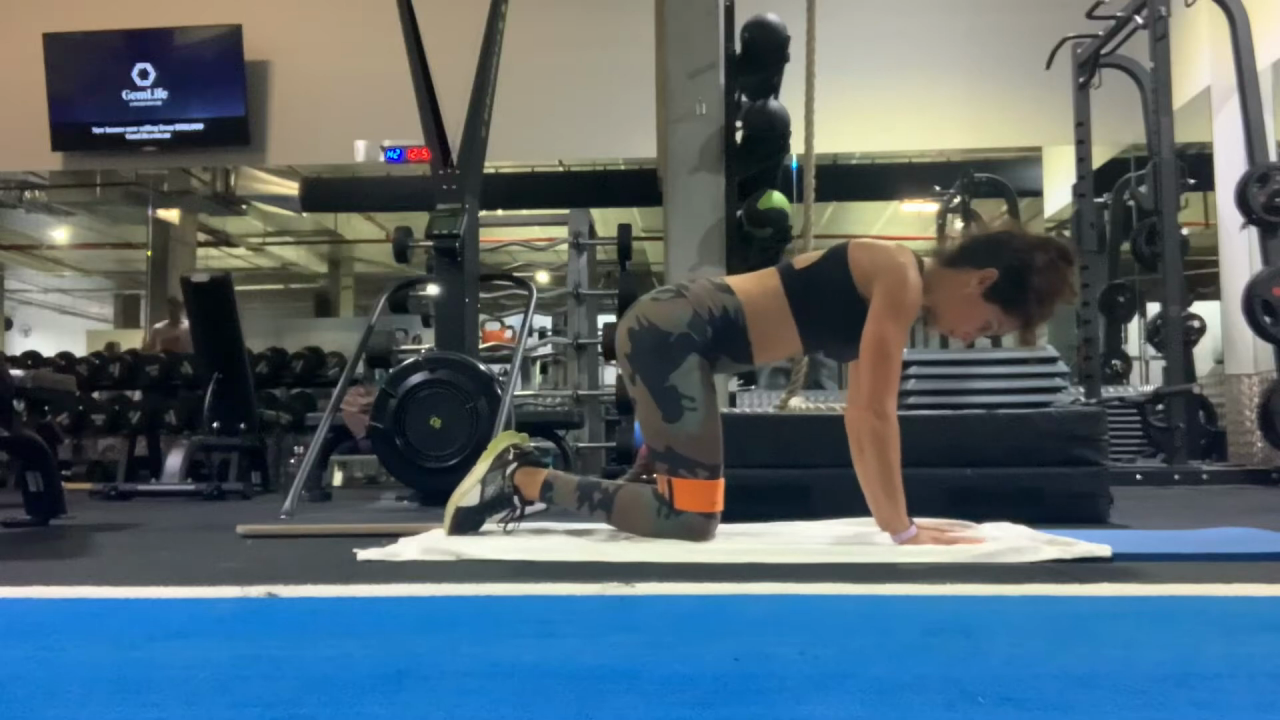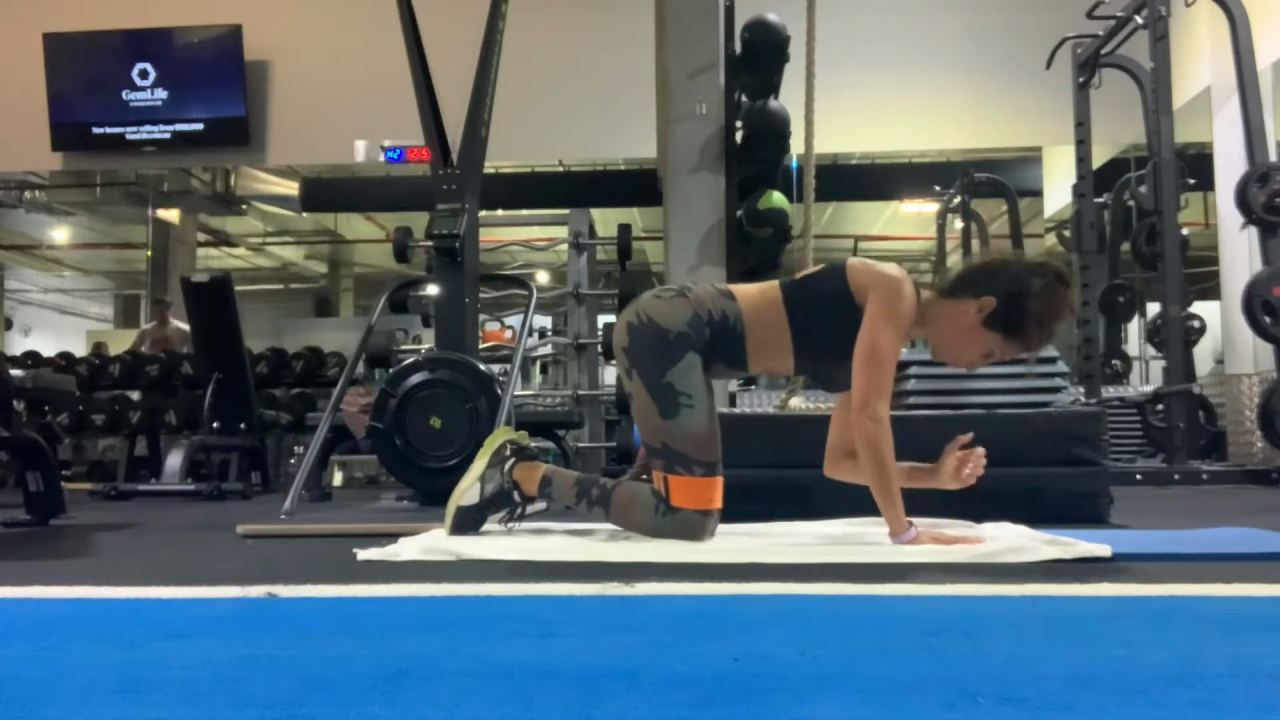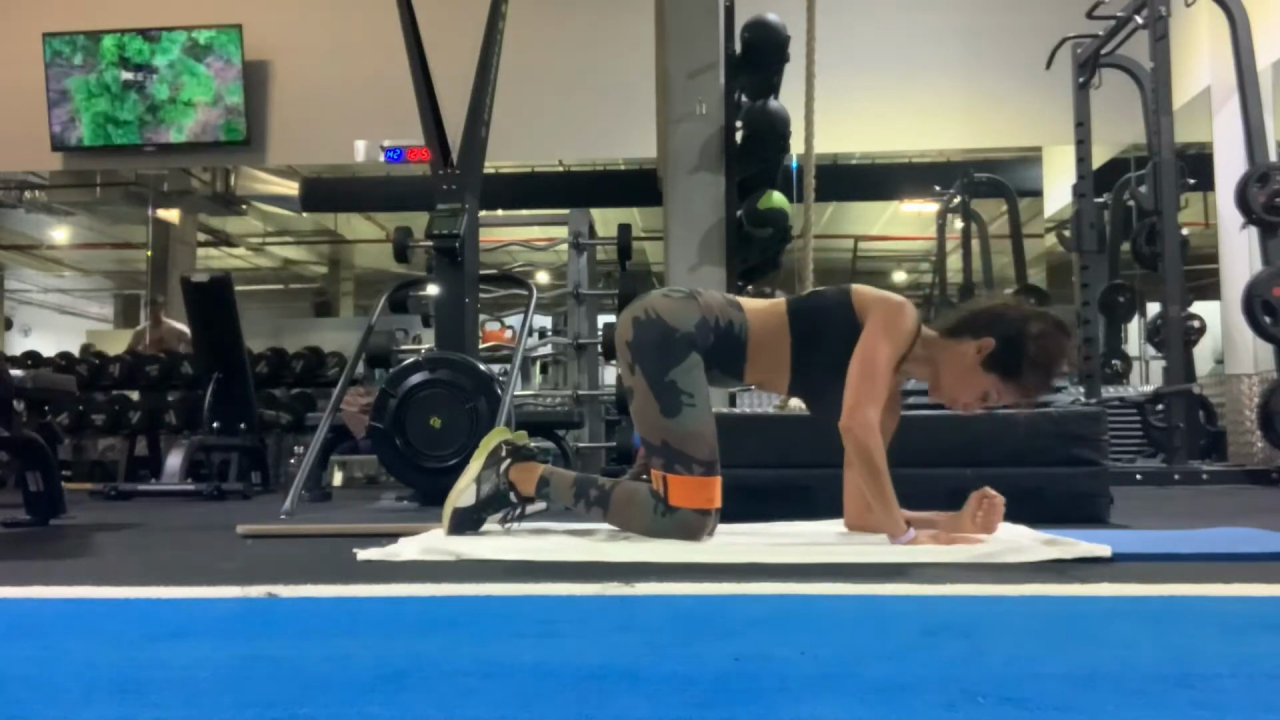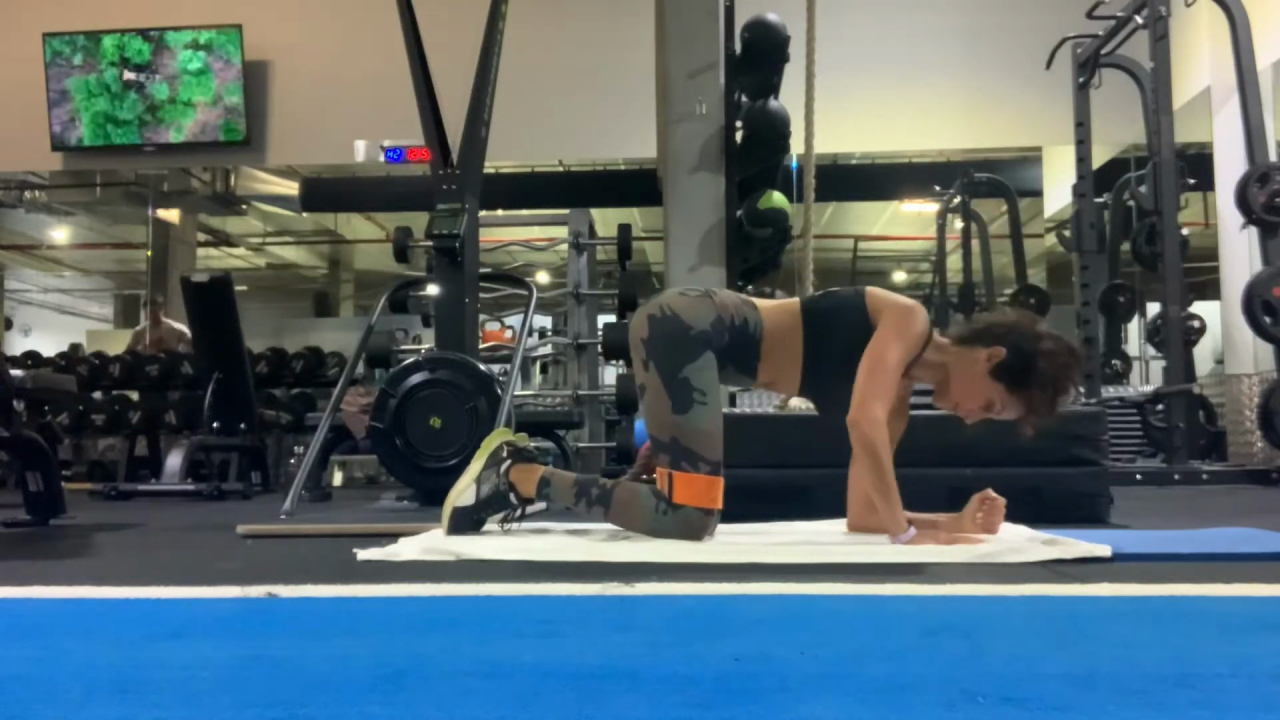
dt=0.3s
person 1, frame 1
left shoulder: (884, 300)
right shoulder: (900, 276)
left elbow: (860, 417)
right elbow: (877, 413)
left wrist: (884, 515)
right wrist: (904, 528)
left hip: (678, 338)
right hip: (671, 332)
left knee: (687, 507)
right knee: (688, 521)
left ankle: (525, 473)
right ankle: (517, 477)
person 1, frame 2
left shoulder: (879, 328)
right shoulder: (893, 292)
left elbow: (840, 460)
right elbow: (869, 419)
left wrist: (934, 475)
right wrist: (902, 527)
left hip: (679, 340)
right hip: (668, 329)
left knee: (690, 512)
right knee: (687, 519)
left ankle: (523, 477)
right ankle: (518, 472)
person 1, frame 3
left shoulder: (892, 389)
right shoulder: (895, 317)
left elbow: (858, 512)
right elbow: (855, 425)
left wrist: (951, 521)
right wrist: (904, 532)
left hip: (680, 343)
right hip: (669, 329)
left knee: (690, 516)
right knee: (684, 519)
left ankle: (520, 470)
right ankle: (516, 473)
person 1, frame 4
left shoulder: (900, 394)
right shoulder: (907, 320)
left elbow: (861, 515)
right elbow: (862, 422)
left wrist: (952, 523)
right wrist: (905, 531)
left hip: (695, 346)
right hip: (686, 326)
left knee: (690, 517)
right knee: (686, 520)
left ankle: (522, 472)
right ankle: (514, 474)
